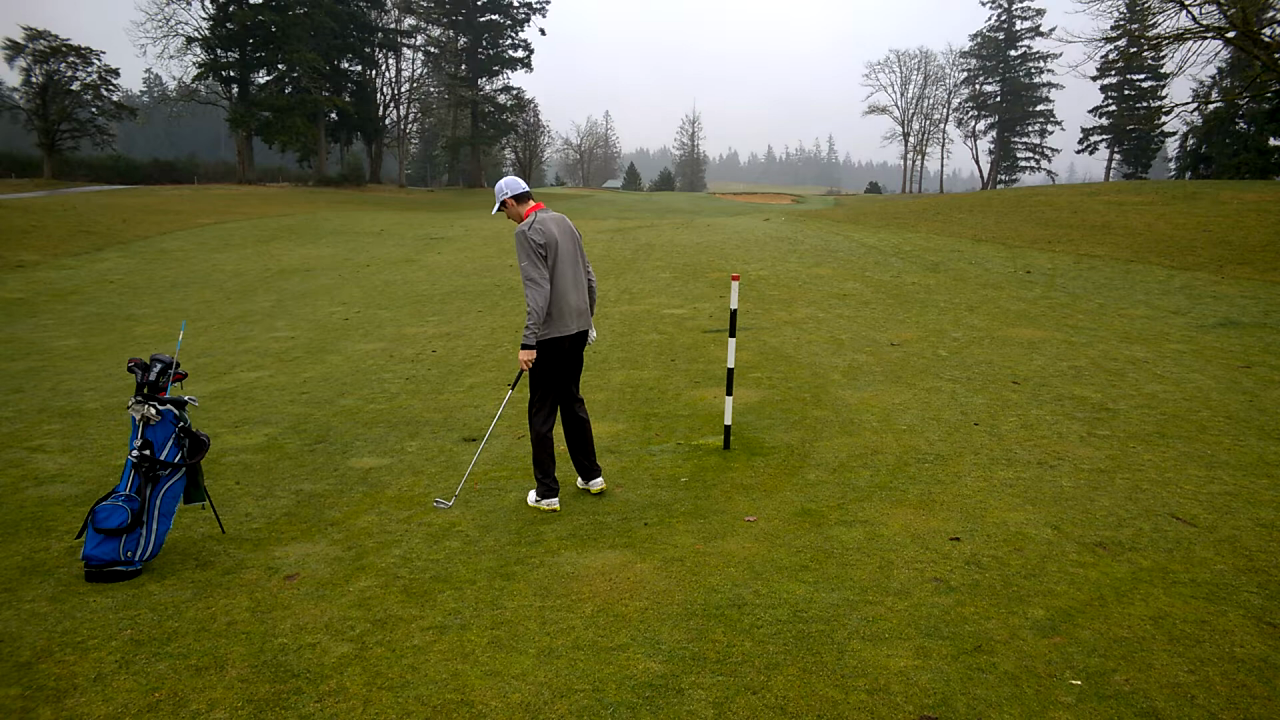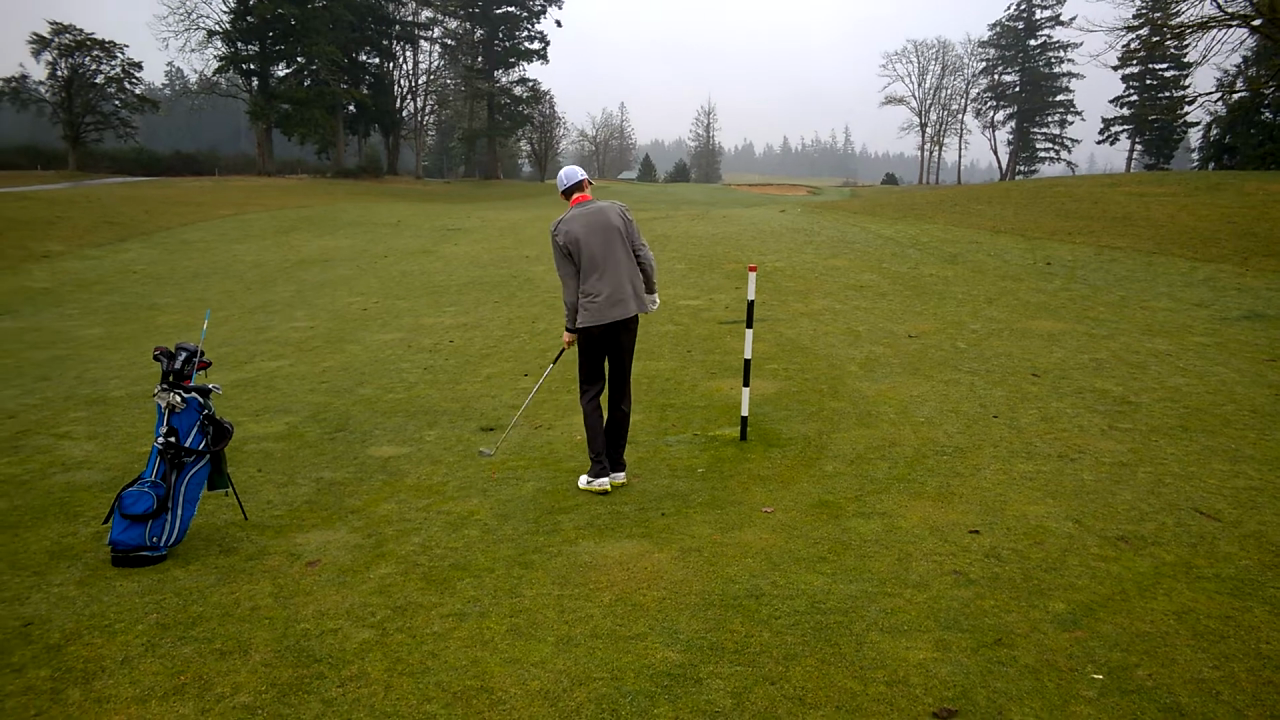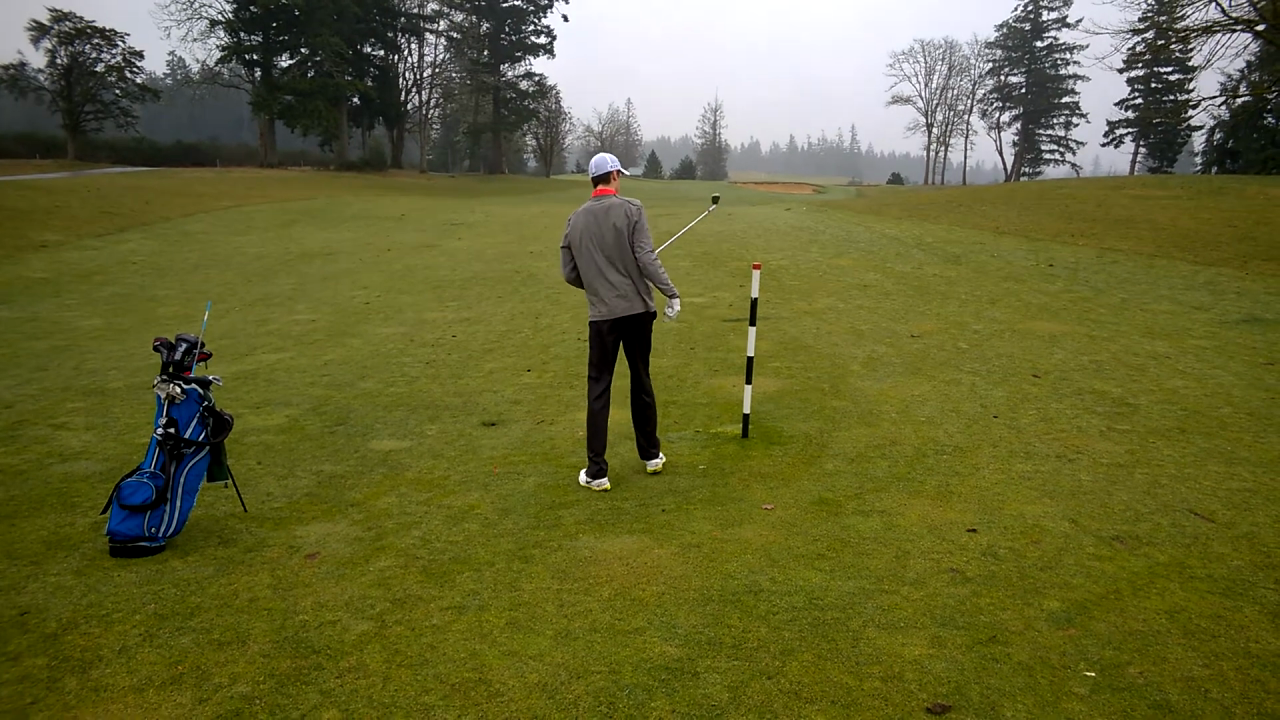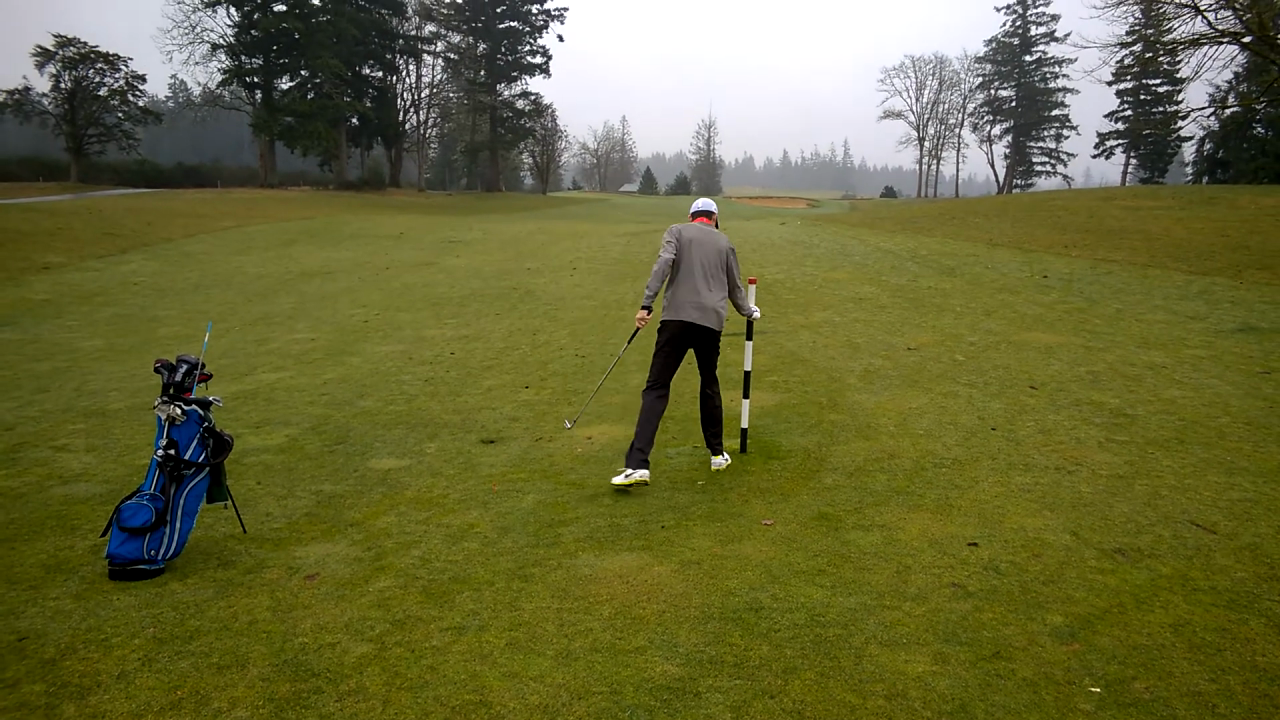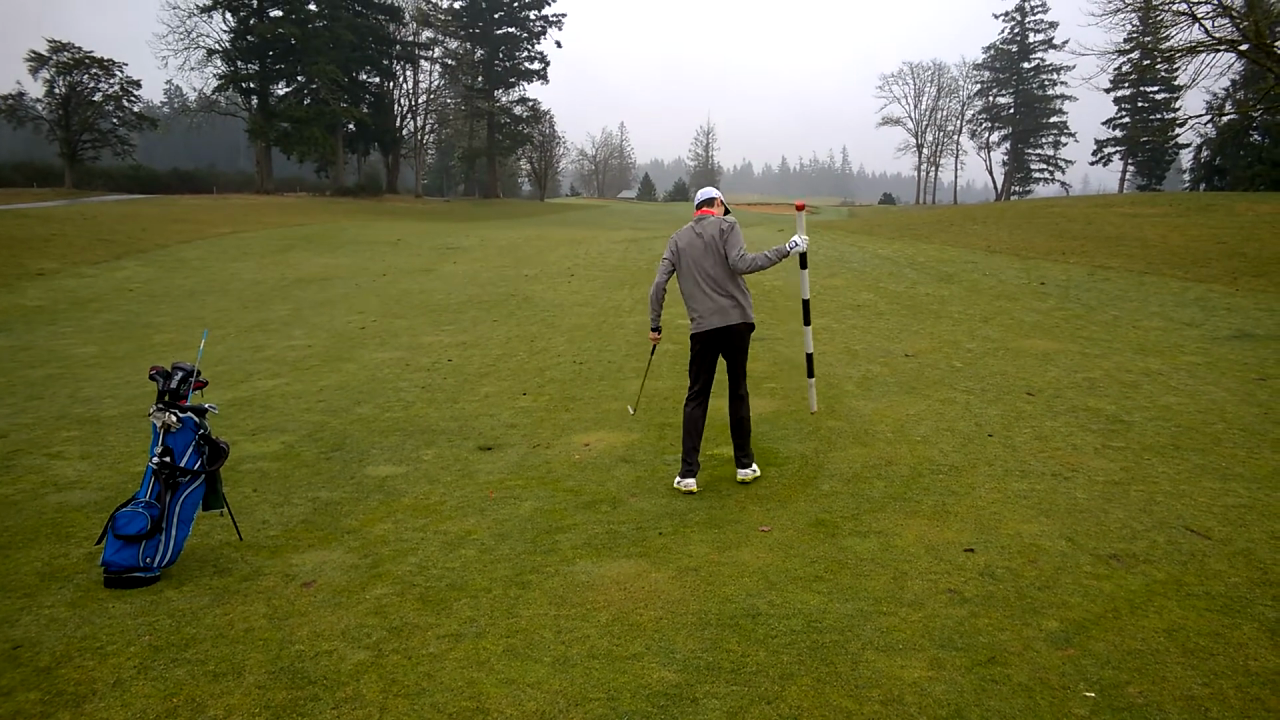
dt=0.7s
person 1, frame 1
left shoulder: (527, 231)
right shoulder: (563, 221)
left elbow: (538, 290)
right elbow: (589, 276)
left wrist: (528, 342)
right wrist: (588, 319)
left hip: (552, 333)
right hip: (577, 327)
left knee: (542, 411)
right knee: (571, 400)
left ankle: (547, 491)
right ankle: (591, 474)
person 1, frame 2
left shoulder: (561, 228)
right shoulder: (617, 210)
left elbow: (570, 284)
right elbow: (644, 255)
left wrist: (570, 326)
right wrist: (650, 290)
left hip: (593, 318)
right hip: (627, 312)
left knee: (591, 392)
right knee: (620, 390)
left ankle: (599, 472)
right ankle: (616, 466)
person 1, frame 3
left shoulder: (575, 219)
right shoulder: (630, 209)
left elbow: (569, 272)
right elbow: (646, 257)
right wrist: (672, 294)
left hip: (602, 314)
right hip: (638, 309)
left knee: (599, 390)
right knee: (641, 379)
left ankle: (596, 471)
right ankle: (651, 454)
person 1, frame 4
left shoulder: (677, 231)
right shoulder: (724, 242)
left elbow: (664, 263)
right elbow: (735, 288)
left wrist: (646, 305)
right wrist: (748, 311)
left hip: (677, 320)
right hip: (711, 323)
left knee: (656, 390)
right knee: (709, 385)
left ankle: (637, 465)
right ankle: (716, 453)
person 1, frame 5
left shoulder: (677, 238)
right shoulder: (726, 225)
left elbow: (659, 284)
right elbow: (740, 264)
left wrist: (655, 325)
right wrist: (787, 249)
left hip: (702, 327)
right hip: (735, 321)
left knee: (696, 398)
right knee: (738, 391)
left ankle: (688, 474)
right ankle: (745, 463)
